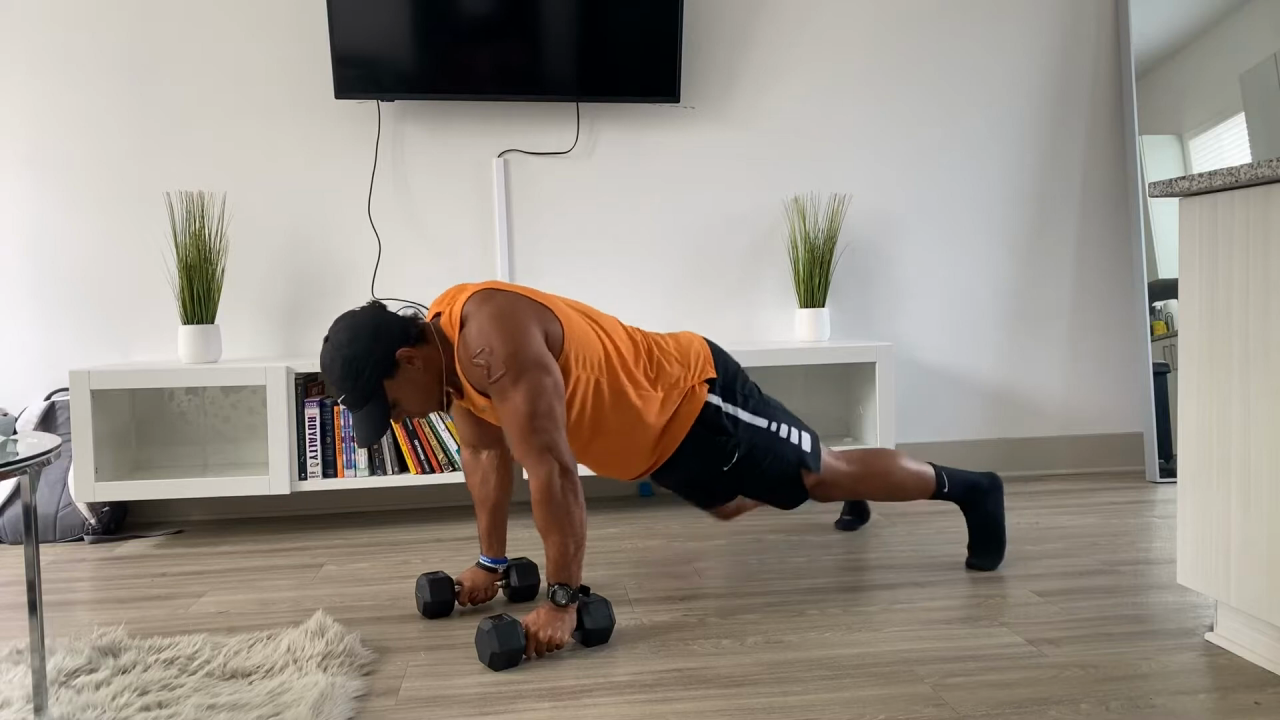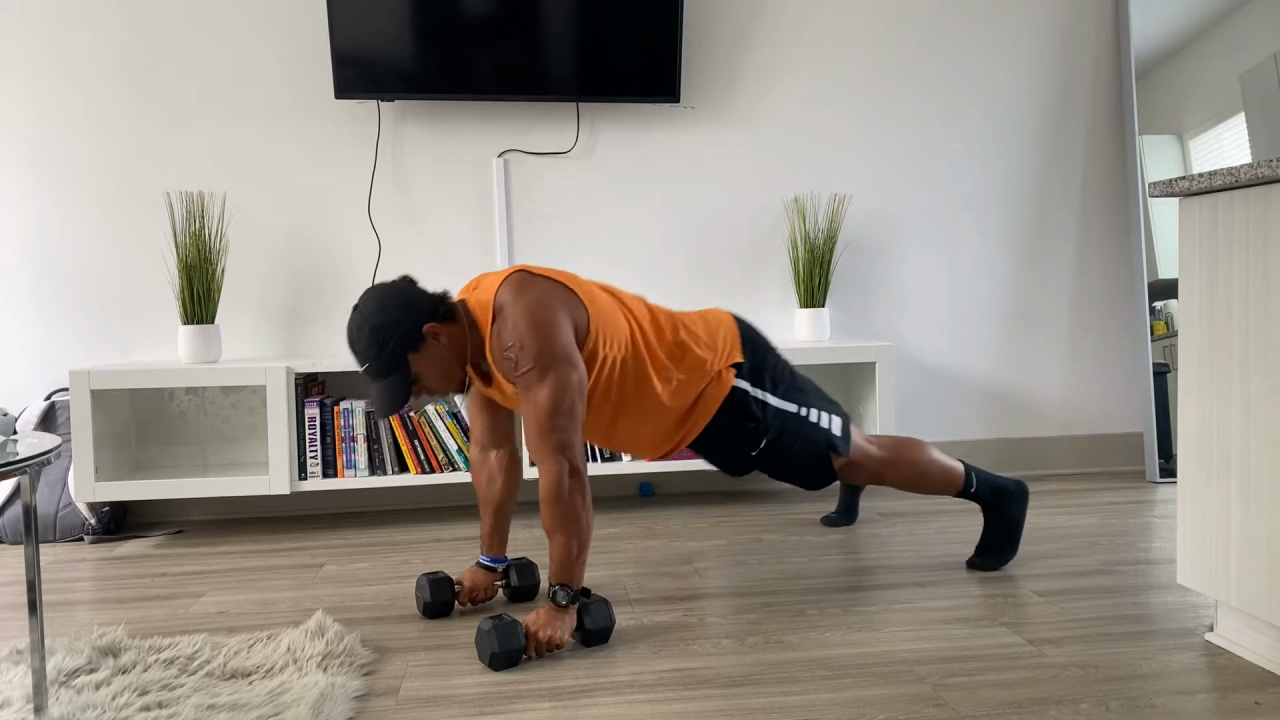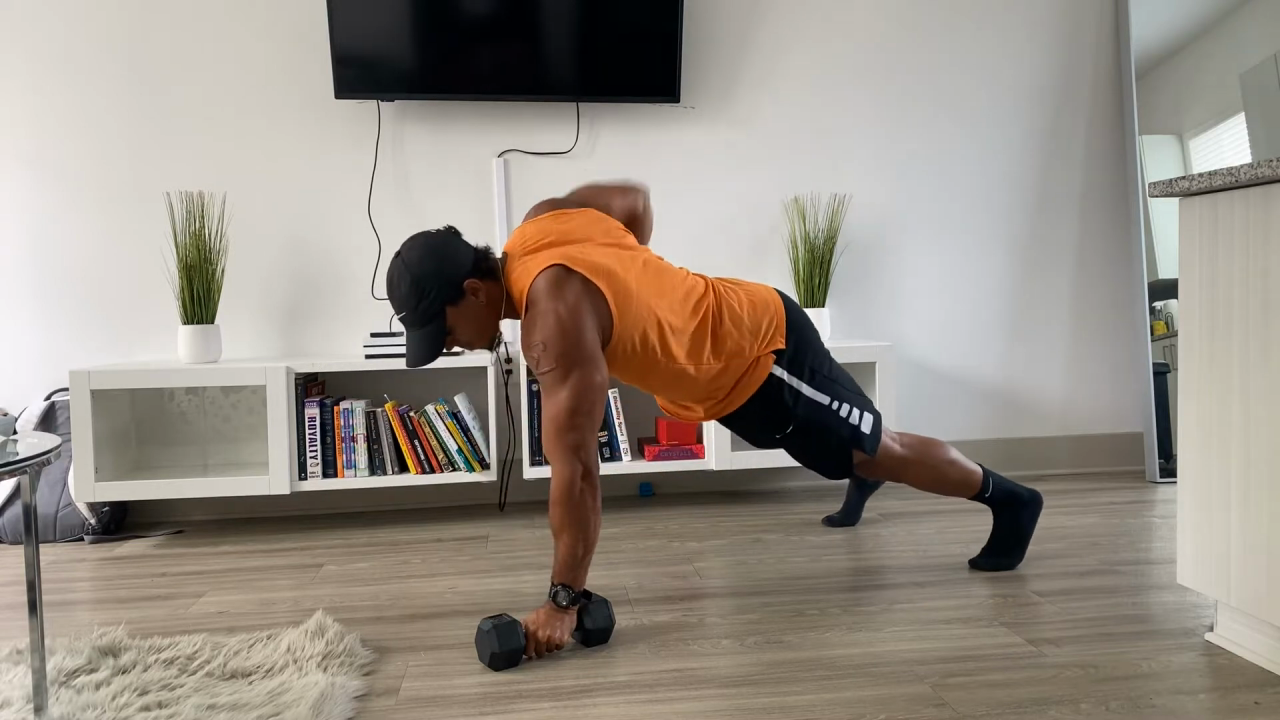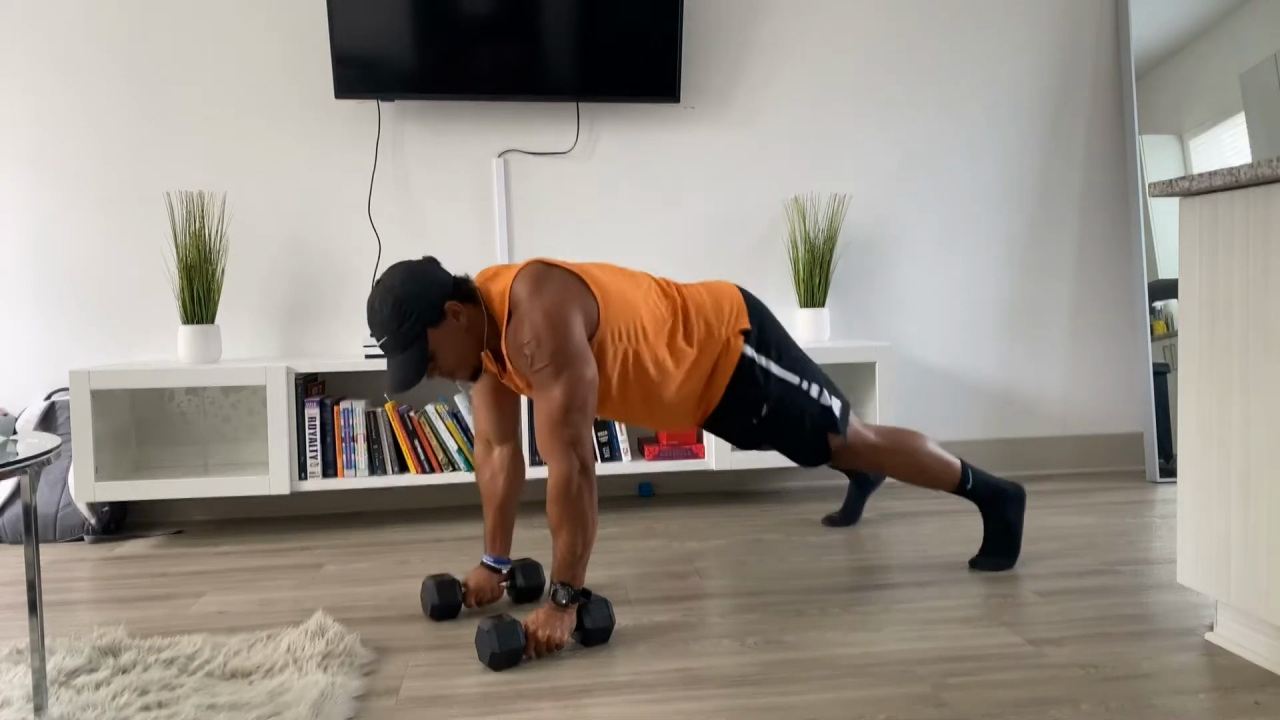
dt=0.7s
person 1, frame 1
left shoulder: (492, 338)
right shoulder: (446, 344)
left elbow: (552, 470)
right elbow: (485, 452)
left wrist: (560, 600)
right wrist: (489, 562)
left hip: (695, 398)
right hip: (657, 423)
left knee: (826, 477)
right knee: (733, 500)
left ankle: (967, 488)
right ankle: (798, 474)
person 1, frame 2
left shoulder: (523, 323)
right shoulder: (475, 332)
left elbow: (563, 468)
right elbow: (493, 452)
left wrist: (562, 602)
right wrist: (489, 561)
left hip: (725, 374)
right hip: (691, 391)
left knee: (856, 453)
left ankle: (997, 494)
right ankle: (850, 482)
person 1, frame 3
left shoulder: (553, 314)
right shoulder: (539, 225)
left elbow: (575, 470)
right elbow: (635, 199)
left wrist: (563, 600)
left hip: (763, 353)
right hip: (737, 328)
left knee: (878, 452)
left ankle: (1010, 500)
right ankle: (865, 482)
person 1, frame 4
left shoulder: (539, 320)
right shoulder: (484, 328)
left elbow: (572, 467)
right elbow: (497, 447)
left wrist: (562, 600)
right wrist: (495, 561)
left hip: (733, 344)
right hip: (695, 377)
left knee: (848, 439)
right knee: (792, 442)
left ankle: (993, 495)
right ankle: (864, 479)
